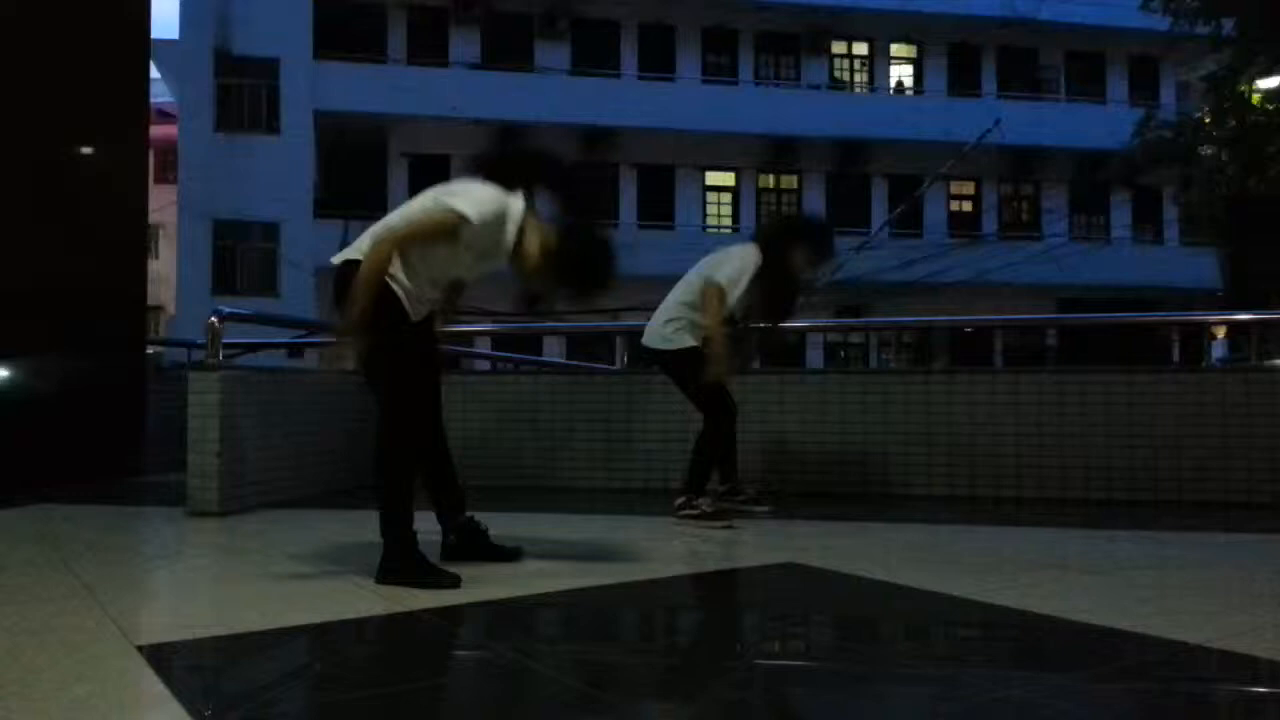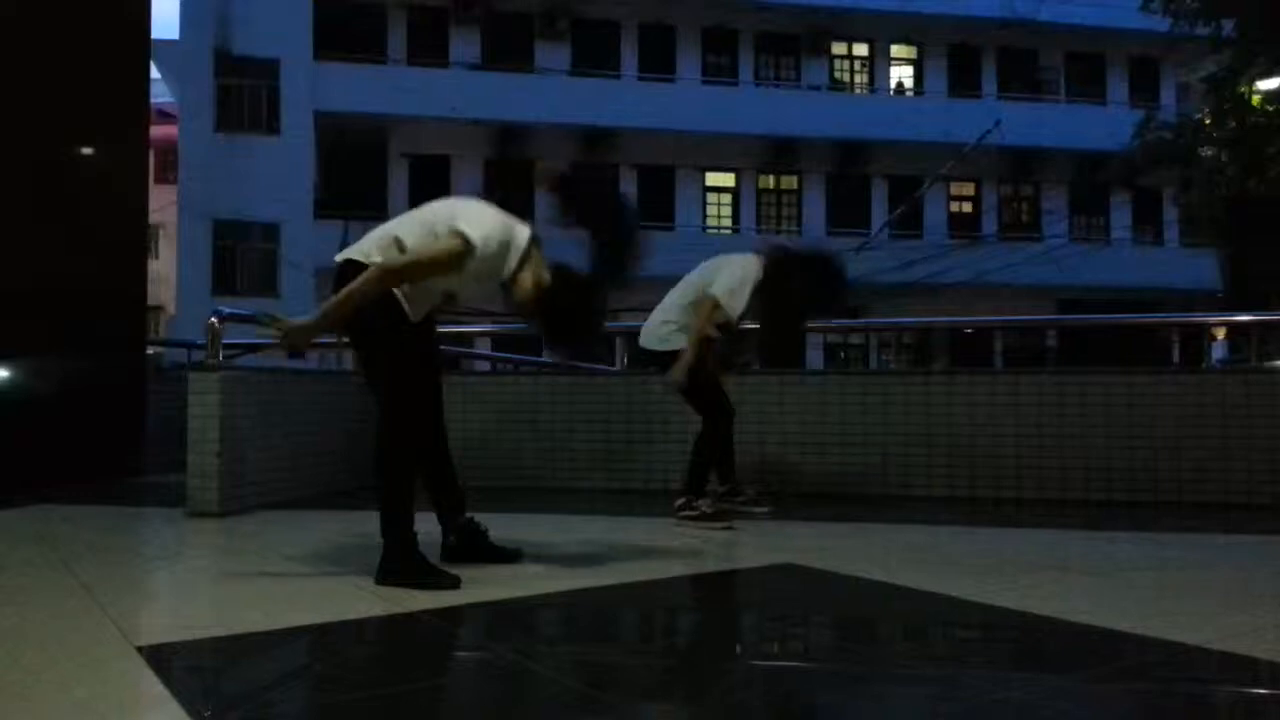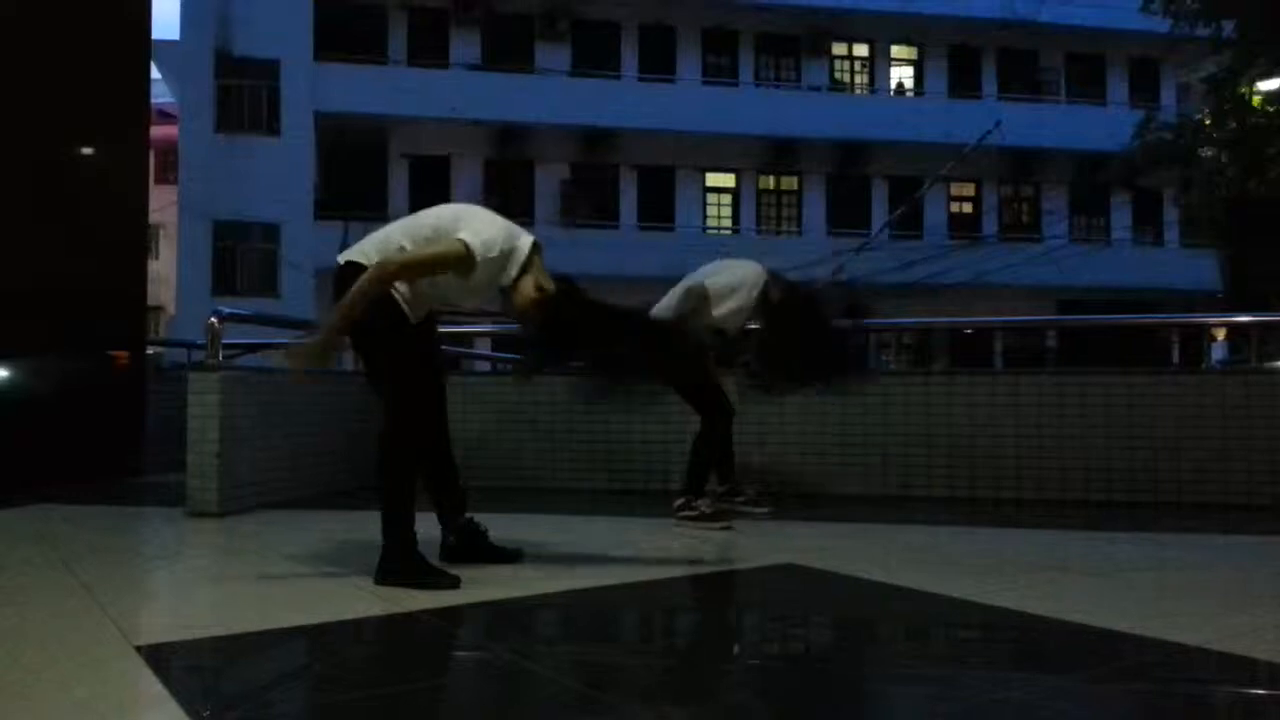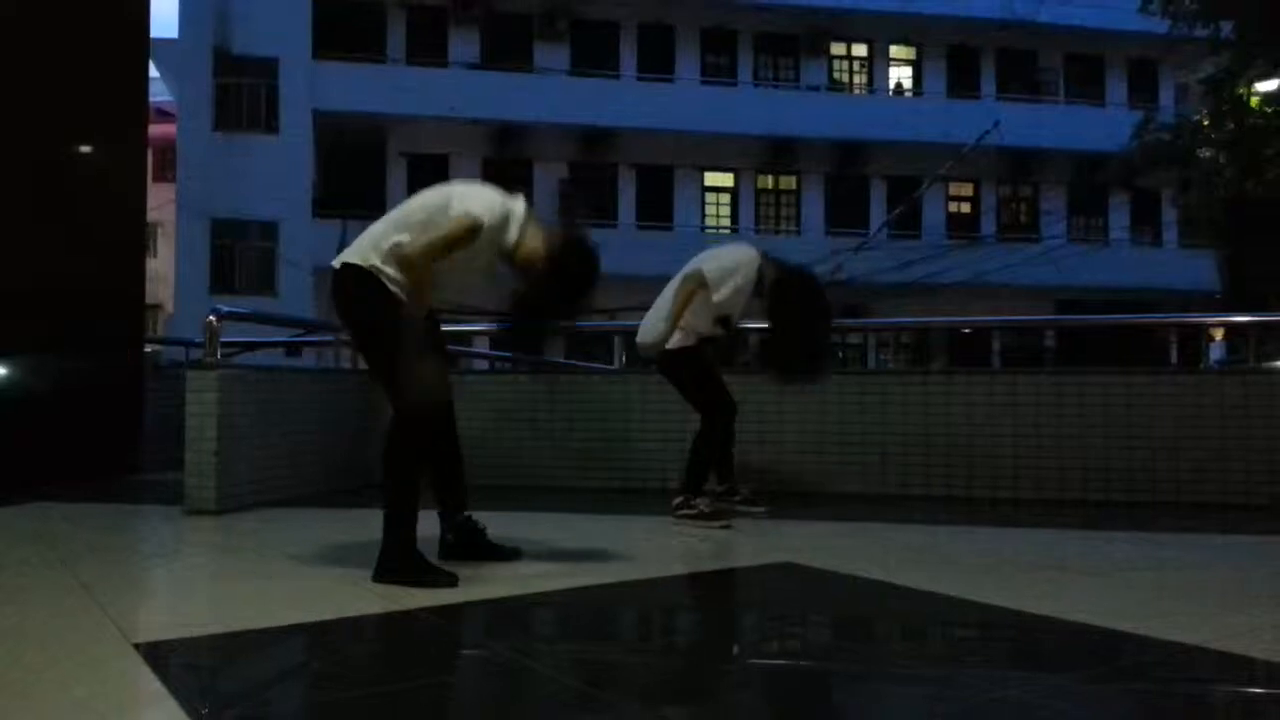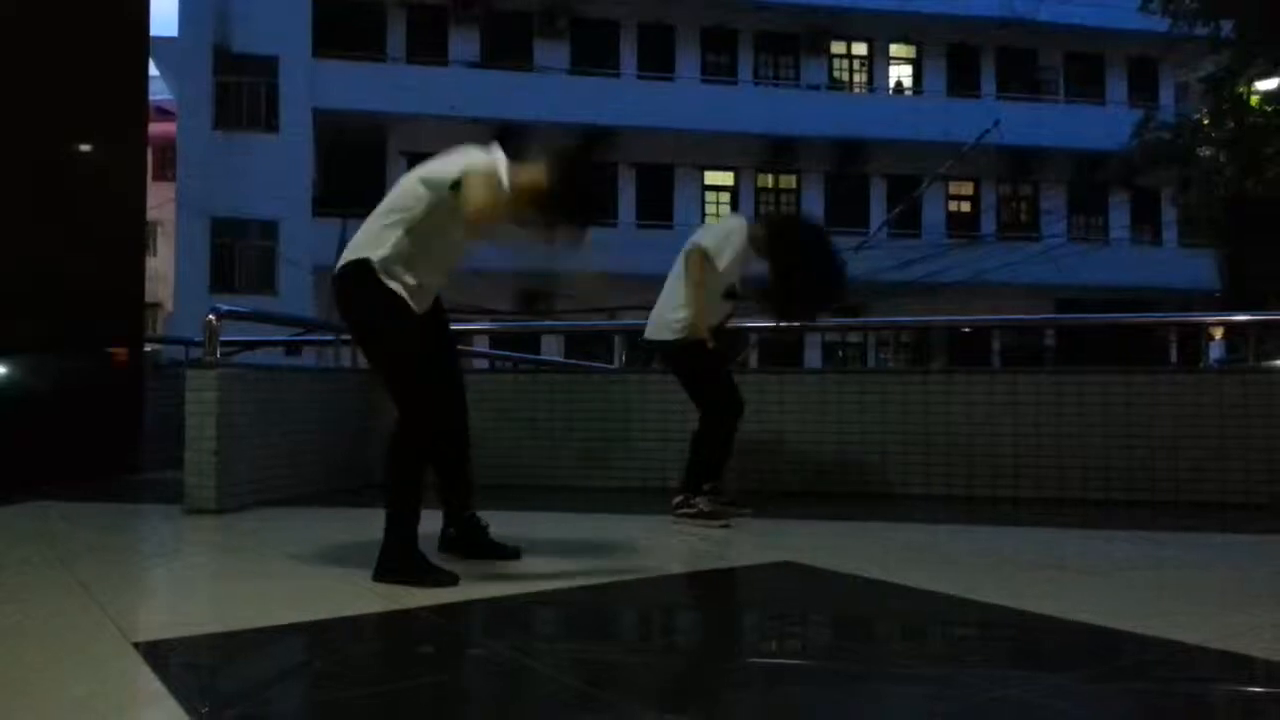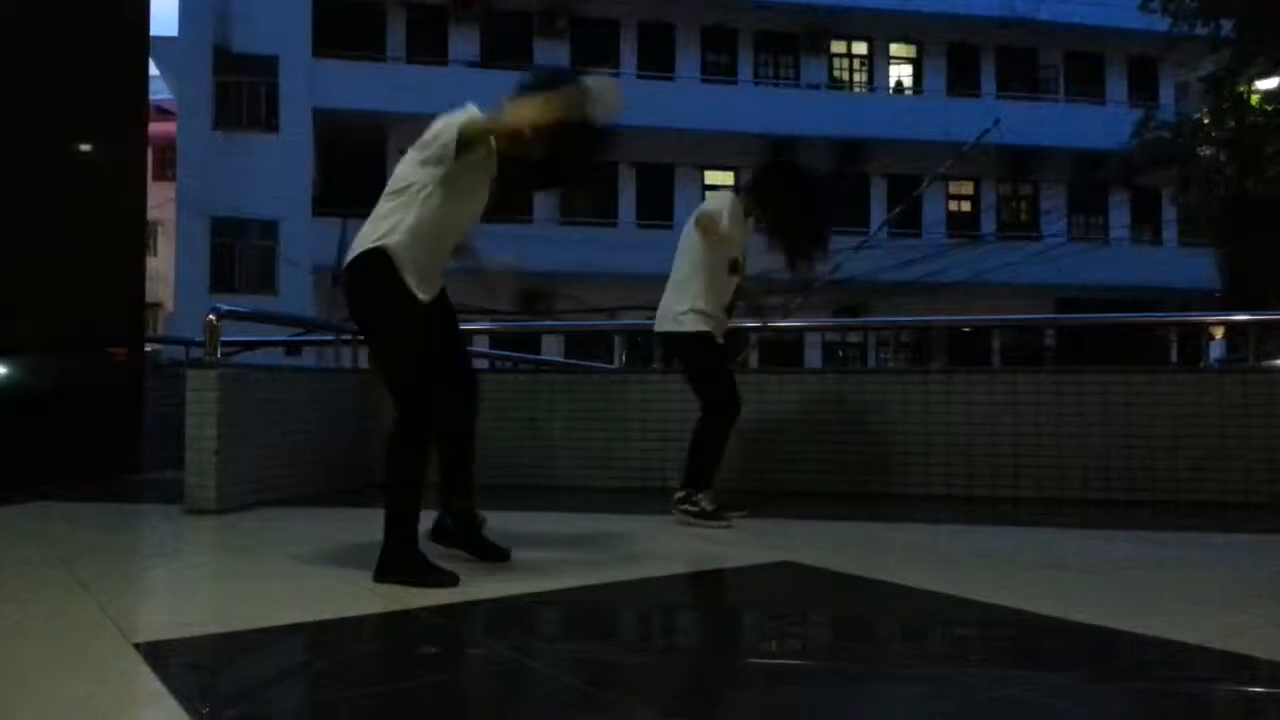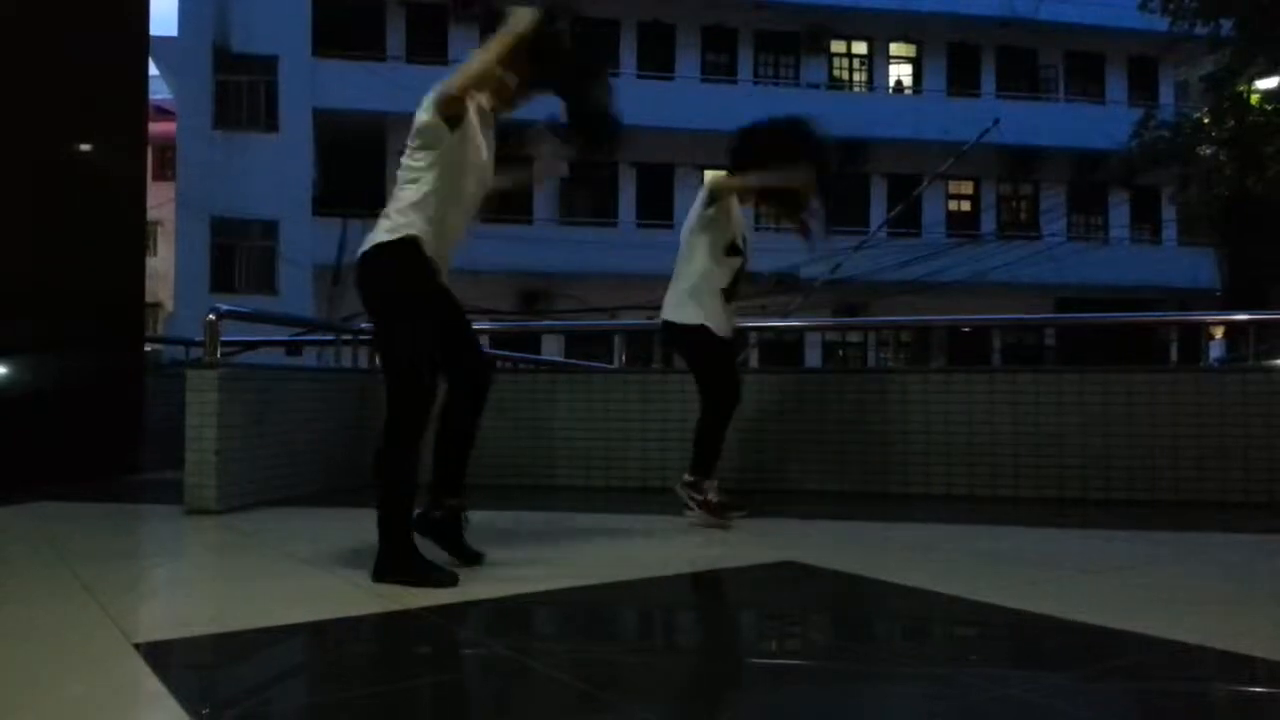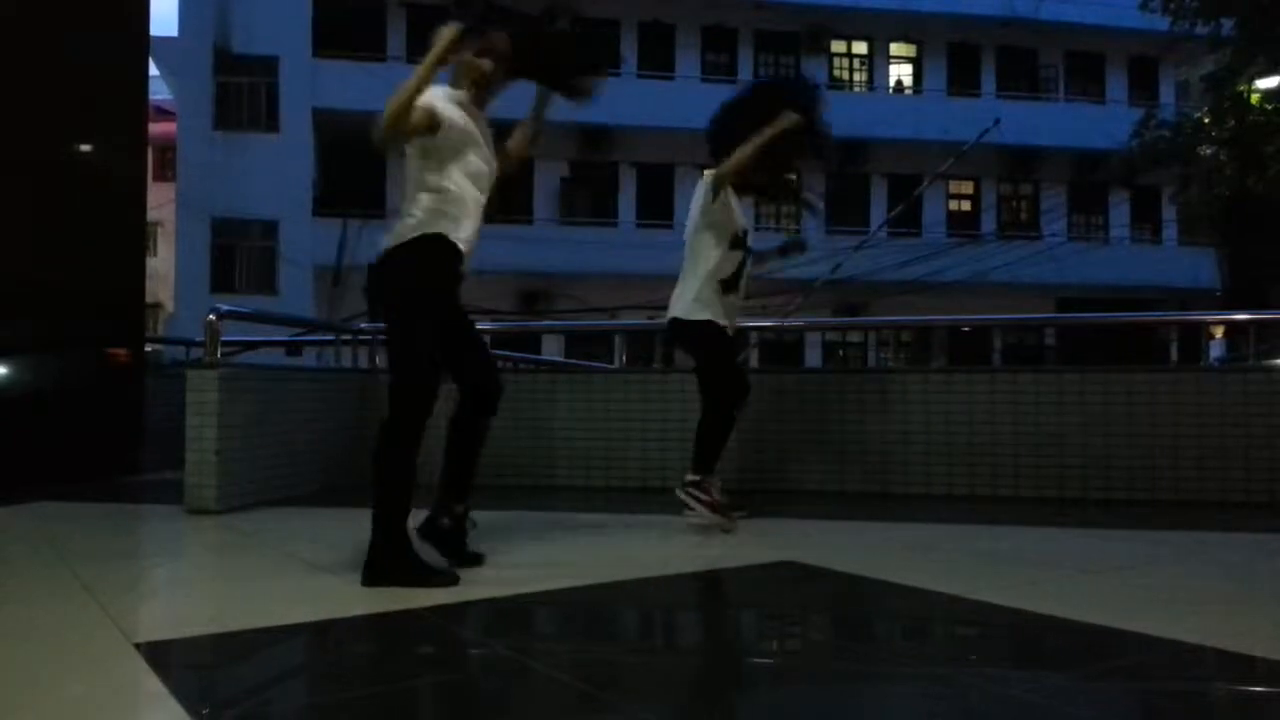
dt=0.1s
person 1, frame 1
left shoulder: (519, 226)
right shoulder: (487, 211)
right elbow: (386, 246)
right wrist: (355, 325)
left hip: (412, 294)
right hip: (370, 277)
left knee: (426, 416)
right knee: (403, 412)
left ankle: (459, 528)
right ankle: (398, 555)
person 1, frame 2
left shoulder: (514, 253)
right shoulder: (490, 241)
right elbow: (388, 270)
right wrist: (316, 324)
left hip: (405, 295)
right hip: (369, 282)
left knee: (427, 415)
right knee: (405, 411)
left ankle: (458, 531)
right ankle: (398, 555)
person 1, frame 3
left shoulder: (524, 259)
right shoulder: (494, 246)
right elbow: (386, 271)
right wrist: (326, 340)
left hip: (406, 300)
right hip: (370, 286)
left knee: (430, 414)
right knee: (411, 410)
left ankle: (459, 532)
right ankle: (396, 555)
person 1, frame 4
left shoulder: (503, 248)
right shoulder: (488, 212)
right elbow: (416, 261)
right wrist: (417, 355)
left hip: (403, 288)
right hip: (366, 280)
left knee: (438, 411)
right knee: (416, 410)
left ankle: (458, 530)
right ankle: (397, 554)
person 1, frame 5
left shoulder: (500, 185)
right shoulder: (484, 169)
right elbow: (477, 214)
left hip: (412, 289)
right hip: (372, 279)
left knee: (448, 399)
right knee: (422, 406)
left ankle: (462, 526)
right ankle: (398, 552)
person 1, frame 6
left shoulder: (487, 149)
right shoulder: (468, 126)
right elbow: (507, 124)
right wrist: (579, 99)
left hip: (418, 278)
right hip: (379, 269)
left knee: (458, 389)
right knee: (420, 406)
left ankle: (457, 517)
right ankle: (397, 552)
person 1, frame 7
left shoulder: (480, 126)
right shoulder: (456, 109)
right elbow: (467, 84)
left wrist: (531, 175)
left hip: (421, 269)
right hip: (394, 261)
left knee: (472, 374)
right knee: (413, 402)
left ankle: (442, 506)
right ankle: (394, 552)
person 1, frame 8
left shoulder: (477, 124)
right shoulder: (439, 105)
left elbow: (508, 159)
right elbow: (388, 131)
left wrist: (540, 104)
right wrist: (435, 54)
left hip: (430, 271)
right hip: (416, 266)
left knee: (483, 387)
right knee: (412, 405)
left ankle: (448, 517)
right ankle: (386, 554)
person 2, frame 1
left shoulder: (756, 263)
right shoulder: (748, 259)
right elbow: (712, 297)
right wrist: (719, 353)
left hip: (682, 337)
right hip: (674, 338)
left knee: (723, 409)
right knee: (720, 413)
left ankle: (732, 489)
right ankle: (689, 500)
person 2, frame 2
left shoulder: (759, 271)
right shoulder: (748, 270)
right elbow: (705, 308)
right wrist: (685, 361)
left hip: (677, 340)
right hip: (669, 340)
left knee: (721, 413)
right knee: (718, 414)
left ankle: (730, 488)
right ankle: (689, 501)
person 2, frame 3
left shoulder: (762, 292)
right shoulder: (752, 278)
right elbow: (695, 294)
left hip: (686, 346)
right hip: (651, 342)
left knee: (720, 411)
right knee: (718, 413)
left ankle: (731, 490)
right ankle: (689, 501)
person 2, frame 4
left shoulder: (762, 276)
right shoulder: (744, 262)
right elbow: (691, 284)
right wrist: (666, 332)
left hip: (687, 337)
right hip: (670, 338)
left knee: (724, 408)
right knee: (718, 413)
left ankle: (725, 489)
right ankle: (687, 499)
person 2, frame 5
left shoulder: (746, 241)
right shoulder: (732, 230)
right elbow: (695, 257)
right wrist: (696, 314)
left hip: (698, 334)
right hip: (678, 331)
left knee: (730, 405)
right knee: (720, 409)
left ankle: (711, 491)
right ankle: (686, 498)
person 2, frame 6
left shoulder: (743, 218)
right shoulder: (724, 204)
right elbow: (703, 222)
left hip: (706, 322)
right hip: (685, 321)
left knee: (726, 404)
right knee: (720, 405)
left ankle: (700, 492)
right ankle: (688, 496)
person 2, frame 7
left shoulder: (734, 210)
right shoulder: (720, 196)
right elbow: (718, 187)
right wrist: (785, 181)
left hip: (712, 320)
right hip: (690, 318)
left knee: (723, 398)
right knee: (722, 398)
left ankle: (704, 483)
right ankle: (696, 481)
person 2, frame 8
left shoulder: (731, 202)
right shoulder: (714, 188)
right elbow: (725, 170)
left wrist: (778, 251)
right wrist: (777, 128)
left hip: (715, 315)
right hip: (697, 314)
left knee: (728, 394)
right knee: (727, 394)
left ankle: (703, 482)
right ankle: (697, 481)
